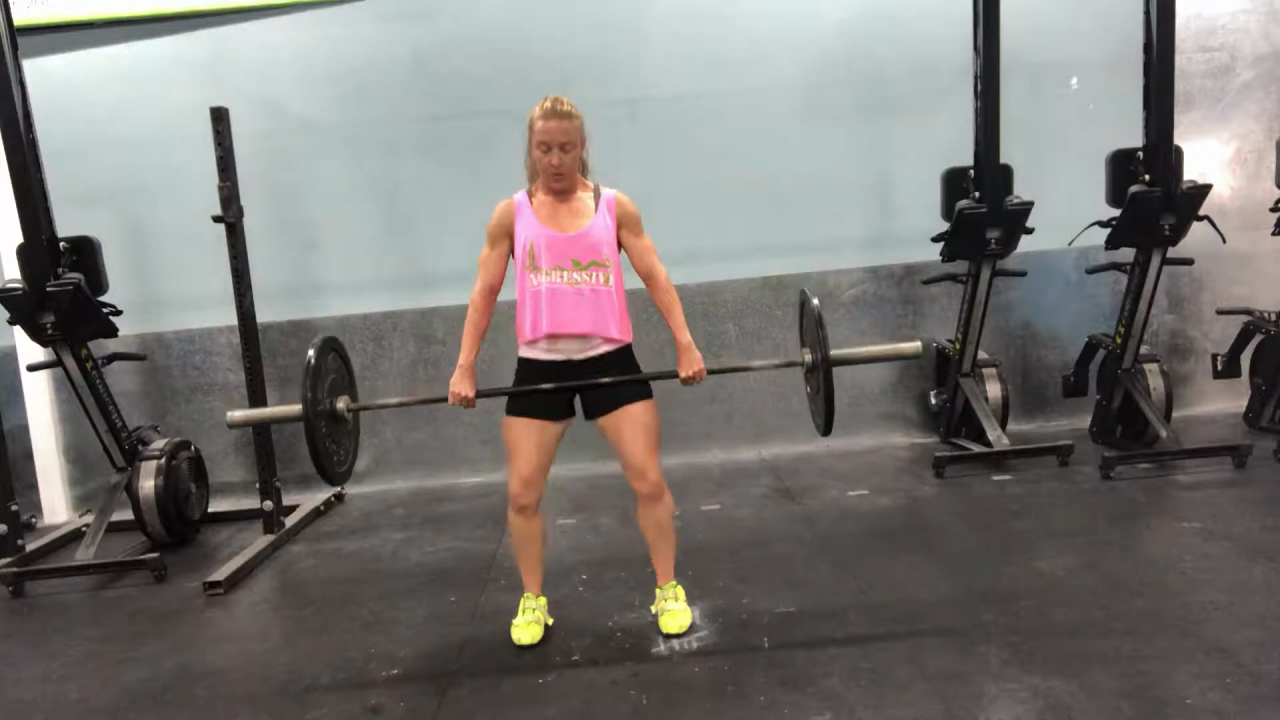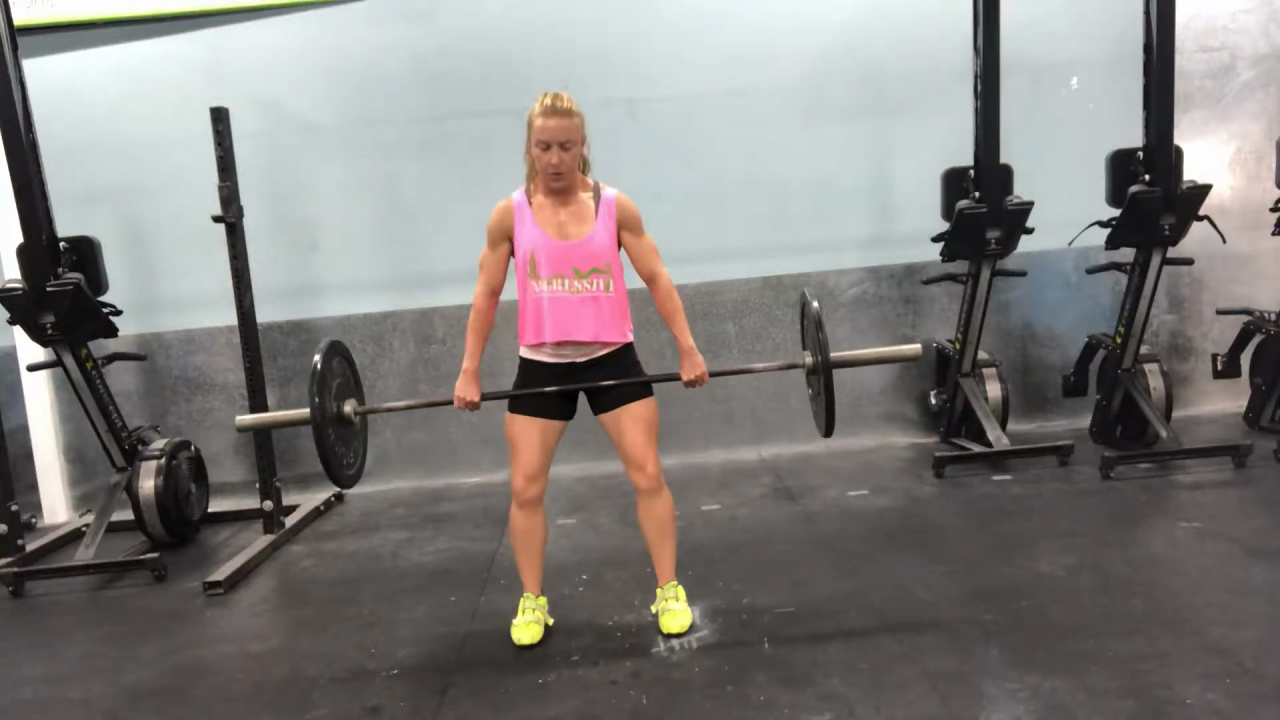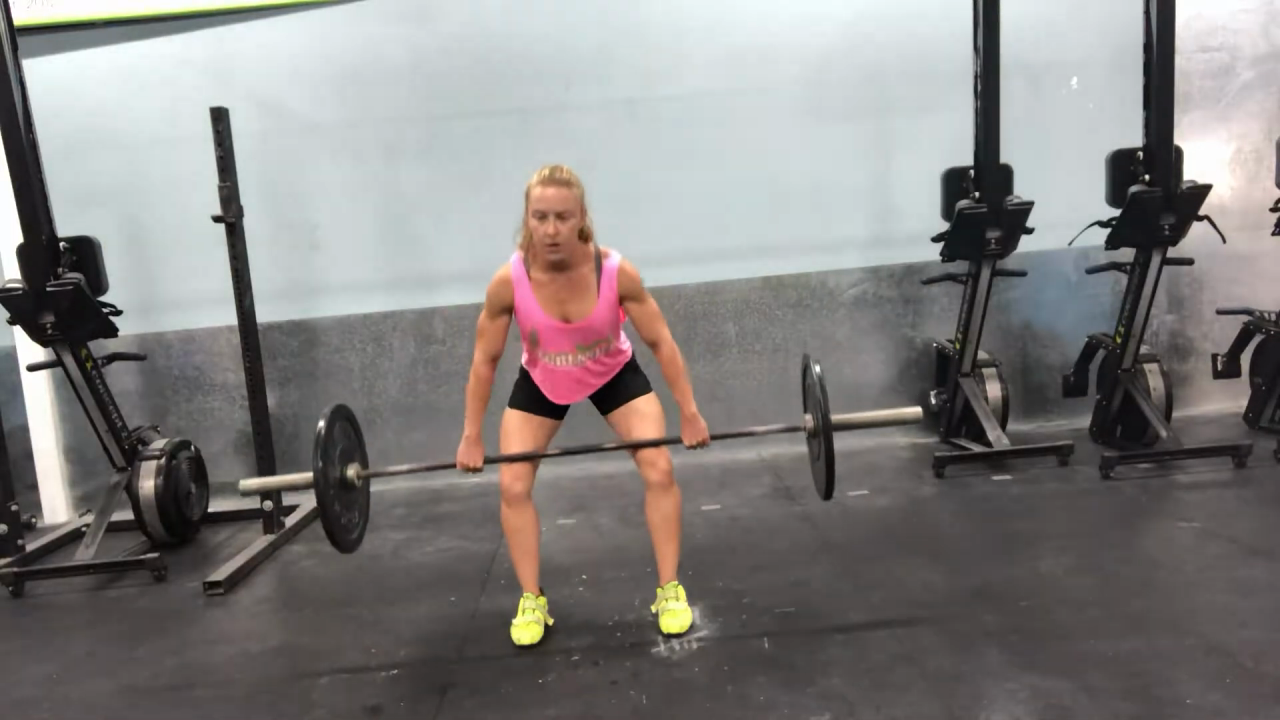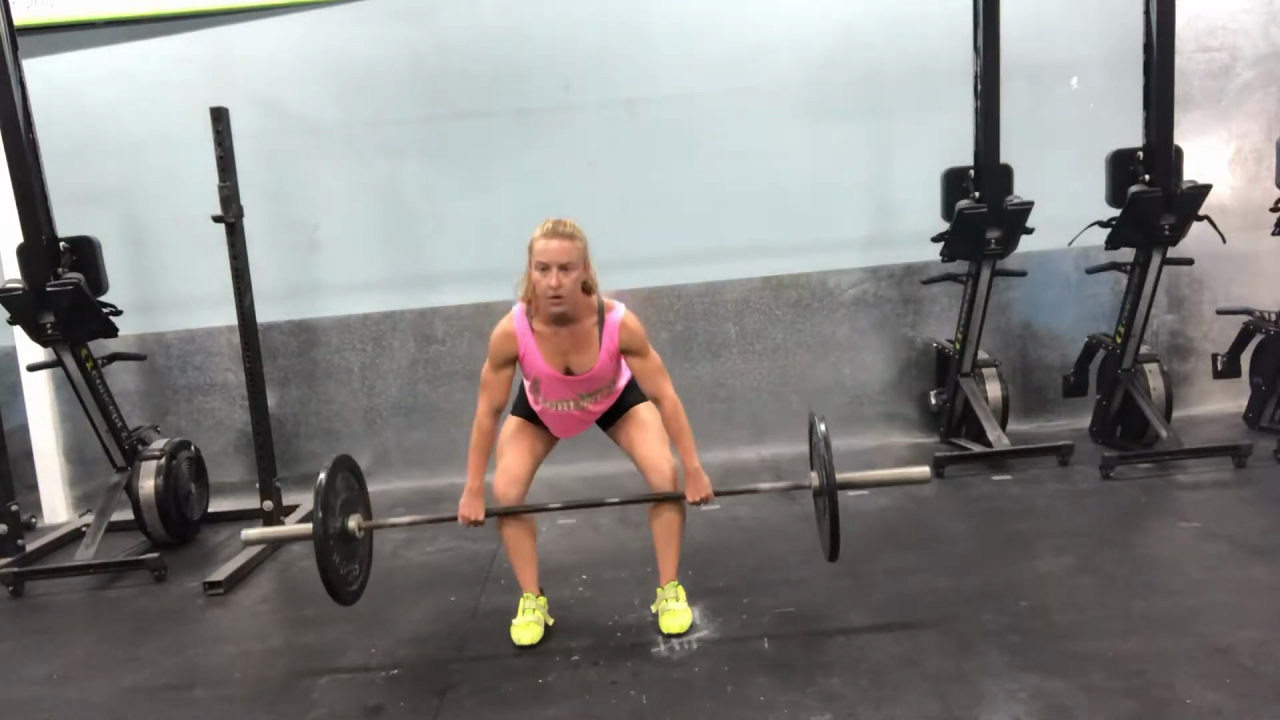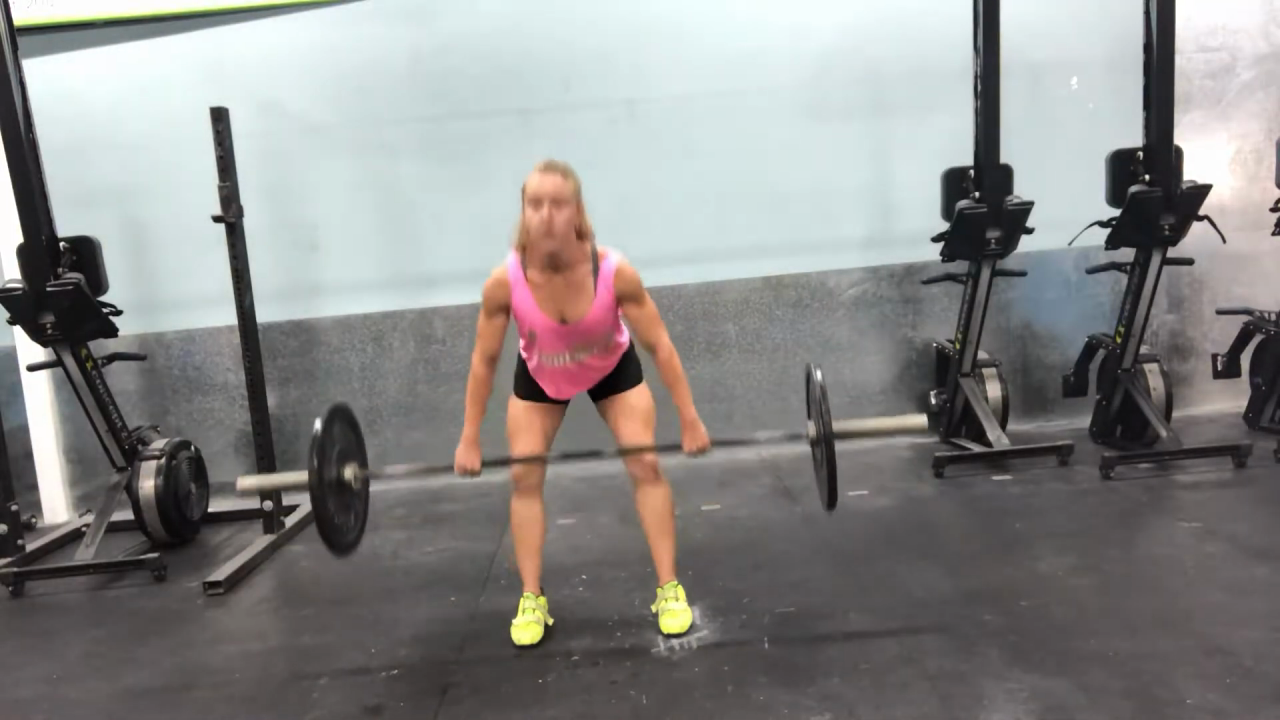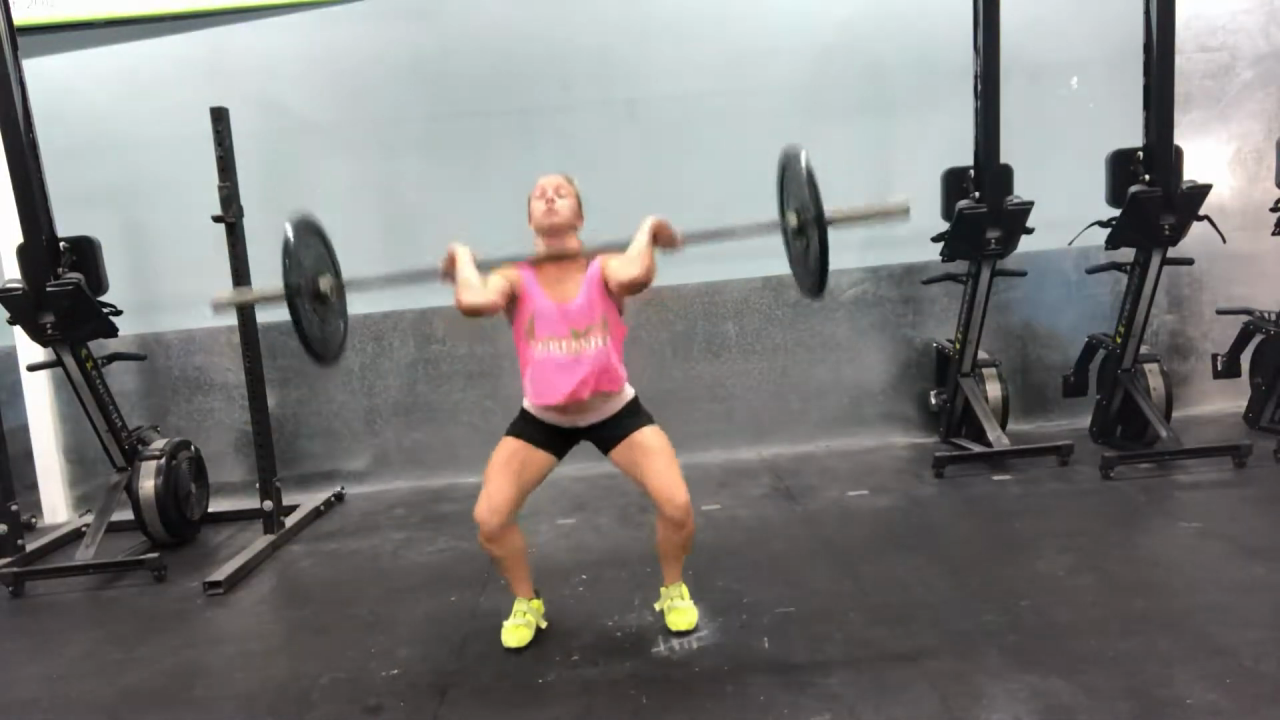
dt=0.7s
person 1, frame 1
left shoulder: (615, 207)
right shoulder: (511, 214)
left elbow: (655, 277)
right elbow: (484, 293)
left wrist: (685, 343)
right wrist: (465, 365)
left hip: (609, 359)
right hip: (539, 365)
left knee: (649, 480)
right knee: (522, 493)
left ankle: (668, 591)
right ankle: (533, 601)
person 1, frame 2
left shoulder: (615, 205)
right shoulder: (509, 214)
left elbow: (656, 278)
right elbow: (486, 294)
left wrist: (687, 347)
right wrist: (469, 369)
left hip: (611, 358)
right hip: (541, 365)
left knee: (648, 476)
right knee: (526, 488)
left ankle: (669, 591)
right ankle: (532, 601)
person 1, frame 3
left shoulder: (617, 272)
right shoulder: (507, 281)
left elbow: (661, 342)
right elbow: (485, 360)
left wrist: (689, 413)
right wrist: (472, 435)
left hip: (615, 375)
right hip: (540, 382)
left knee: (659, 470)
right knee: (513, 485)
left ankle: (669, 590)
right ankle: (532, 601)
person 1, frame 4
left shoulder: (620, 323)
right shoulder: (510, 332)
left elbow: (664, 396)
right elbow: (488, 411)
left wrist: (693, 469)
right wrist: (473, 489)
left hip: (615, 397)
right hip: (539, 407)
left knee: (665, 477)
right knee: (506, 492)
left ankle: (670, 591)
right ankle: (531, 601)
person 1, frame 5
left shoulder: (614, 271)
right shoulder: (504, 281)
left elbow: (658, 344)
right elbow: (485, 359)
left wrist: (689, 419)
right wrist: (469, 438)
left hip: (610, 367)
right hip: (540, 374)
left knee: (647, 467)
right knee: (524, 481)
left ankle: (669, 591)
right ankle: (532, 600)
person 1, frame 6
left shoulder: (605, 269)
right shoulder: (513, 279)
left elbow: (636, 274)
right elbow: (472, 301)
left wrist: (647, 230)
right wrist: (462, 259)
left hip: (614, 410)
right hip: (542, 419)
left knee: (676, 505)
right knee: (489, 519)
left ankle: (674, 591)
right ankle: (527, 603)
